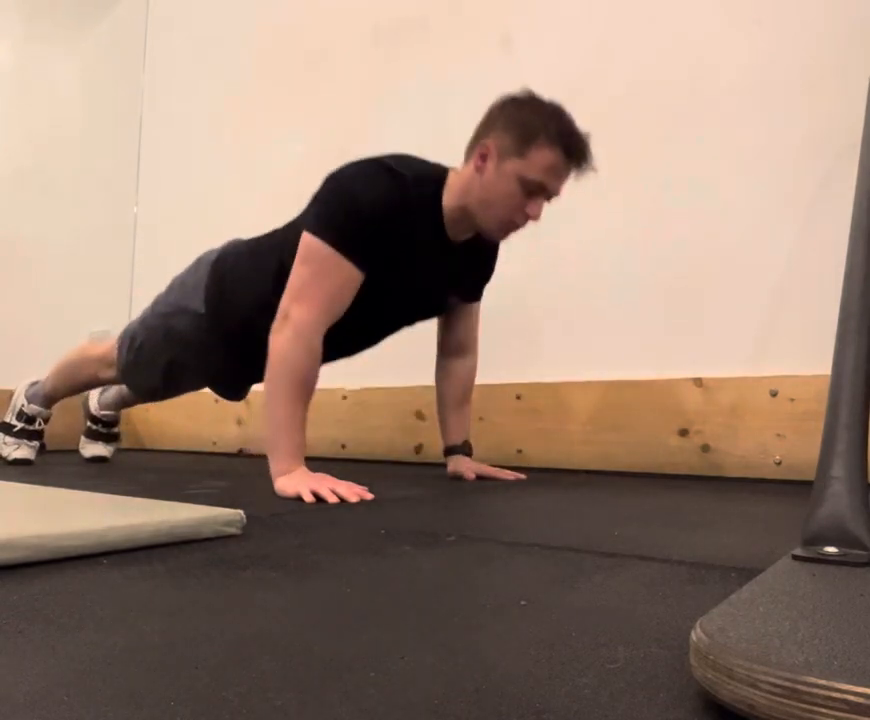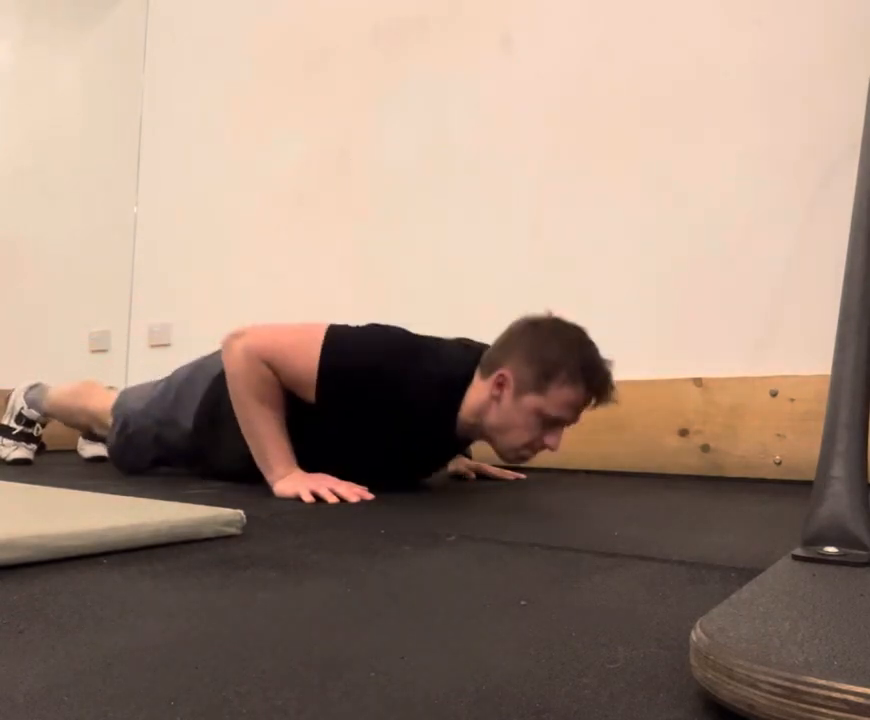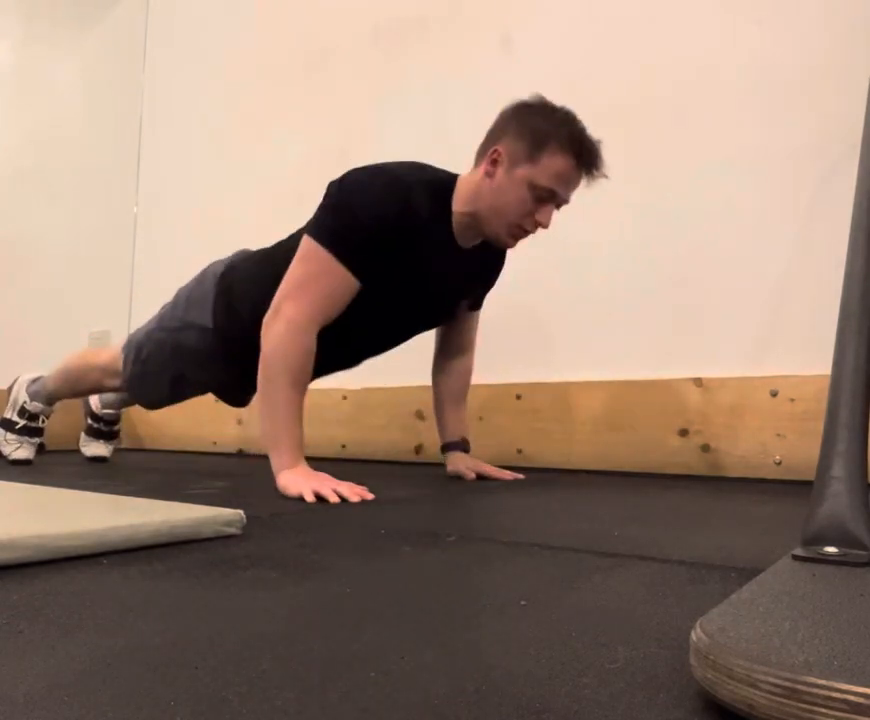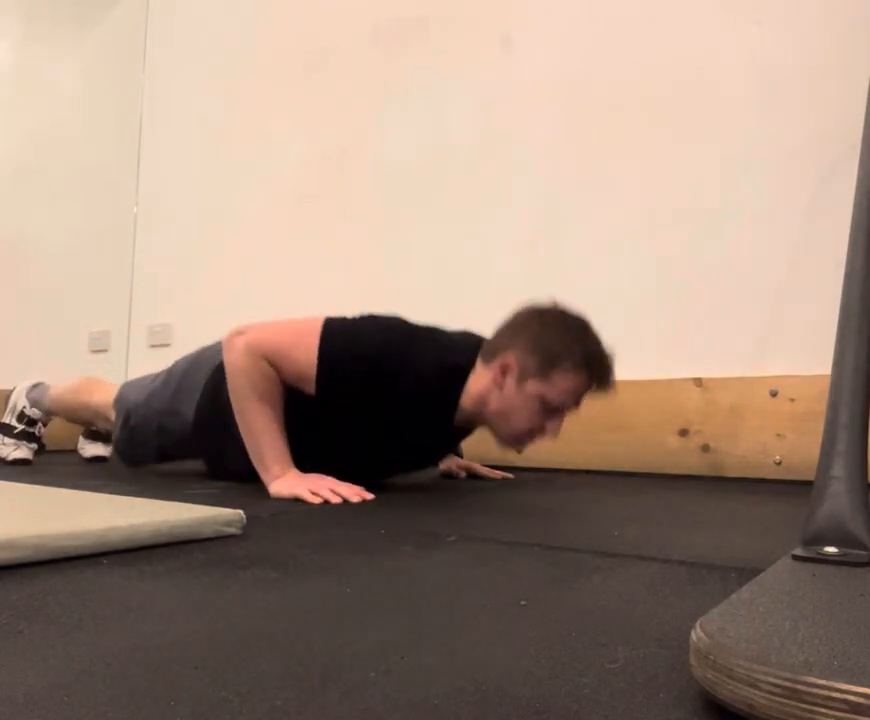
dt=0.4s
person 1, frame 1
left shoulder: (479, 243)
right shoulder: (378, 195)
left elbow: (458, 347)
right elbow: (298, 327)
left wrist: (458, 450)
right wrist: (288, 468)
left hip: (258, 335)
right hip: (218, 298)
left knee: (152, 388)
right knee: (125, 363)
left ankle: (106, 409)
person 1, frame 2
left shoulder: (472, 384)
right shoulder: (399, 372)
right elbow: (245, 348)
left wrist: (456, 455)
right wrist: (285, 474)
left hip: (277, 400)
right hip: (217, 408)
right knee: (120, 422)
person 1, frame 3
left shoulder: (487, 247)
right shoulder: (385, 201)
left elbow: (455, 344)
right elbow: (288, 325)
left wrist: (455, 446)
right wrist: (288, 467)
left hip: (265, 345)
right hip: (226, 309)
right knee: (132, 373)
left ankle: (103, 408)
person 1, frame 4
left shoulder: (470, 373)
right shoulder: (399, 363)
right elbow: (245, 345)
left wrist: (445, 451)
right wrist: (279, 473)
left hip: (274, 397)
right hip: (218, 398)
right knee: (119, 413)
